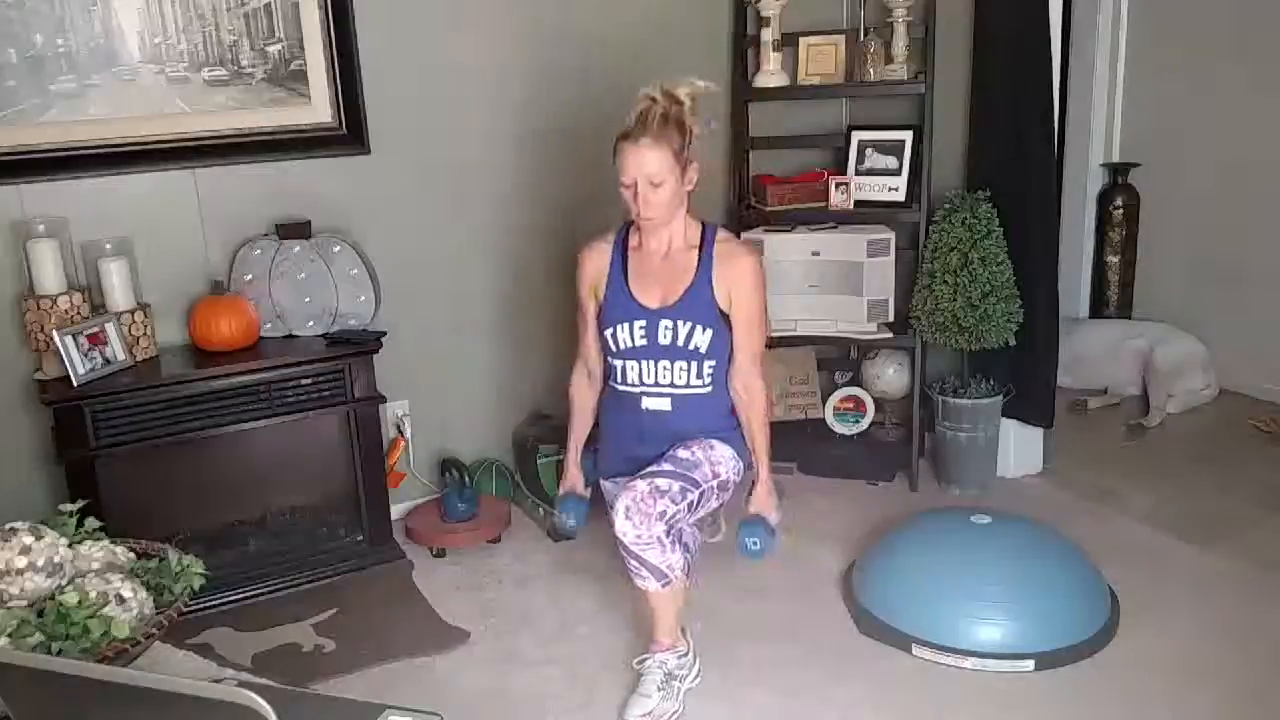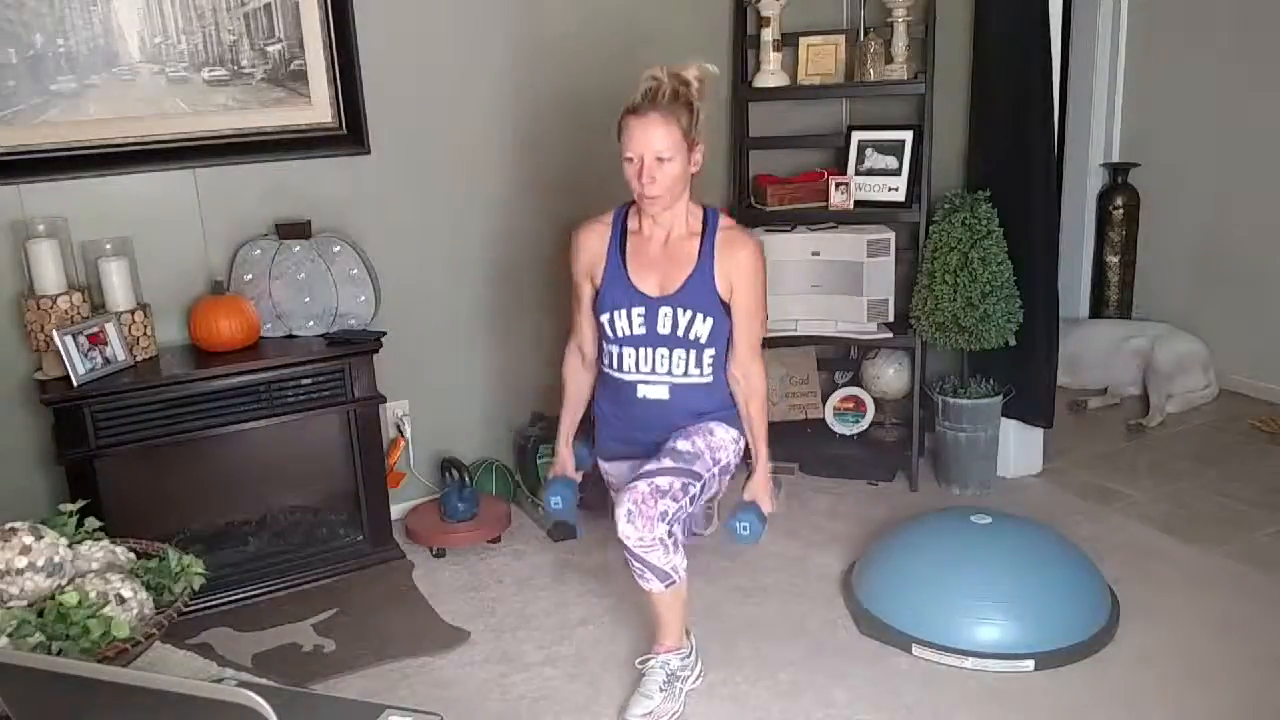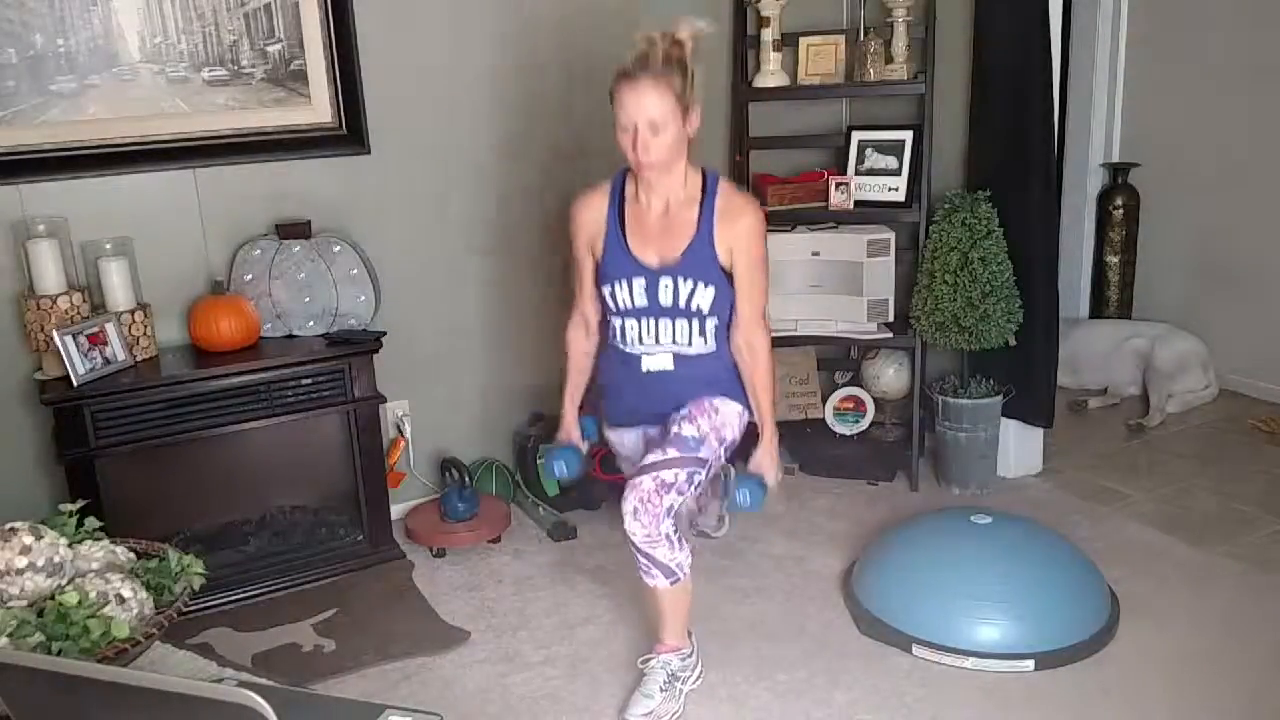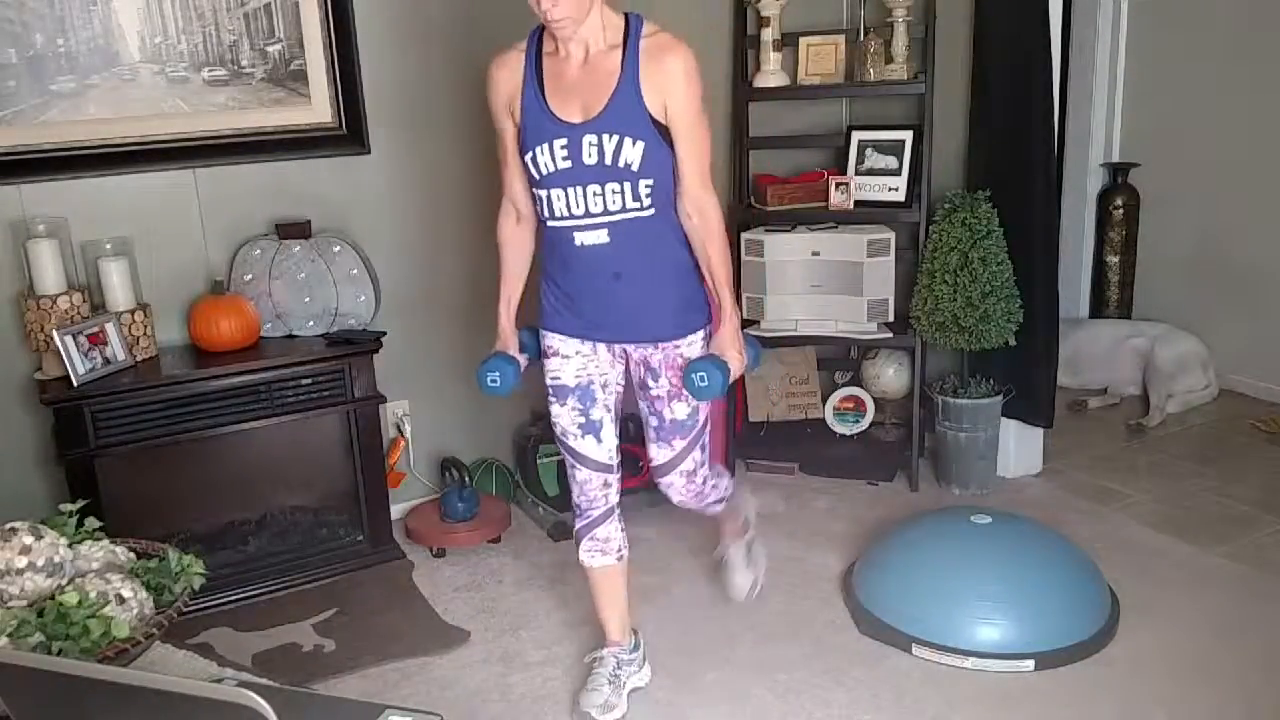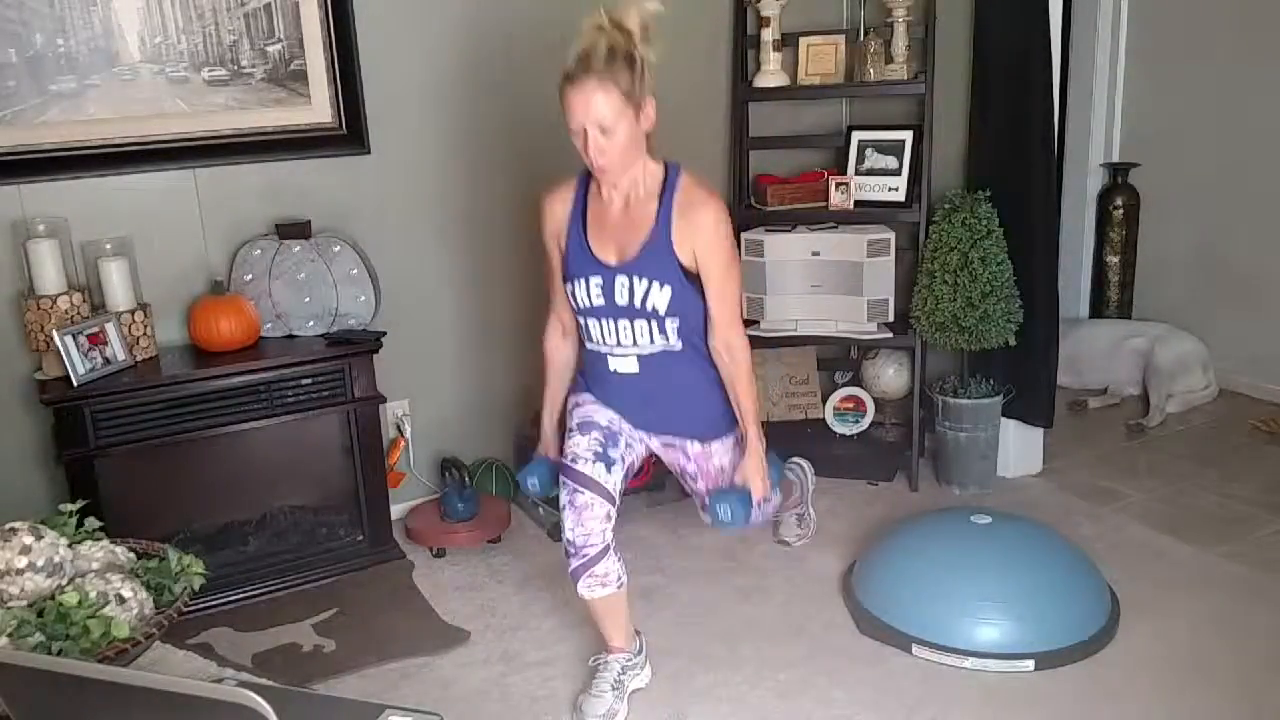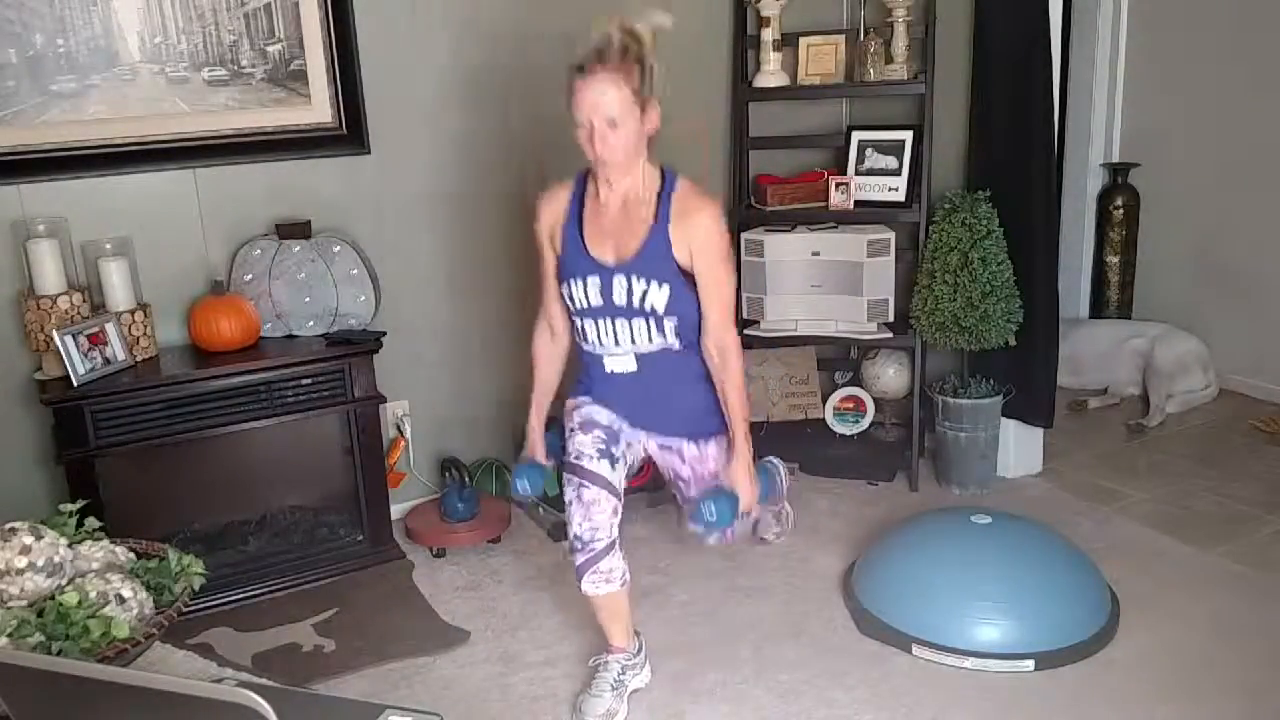
dt=0.7s
person 1, frame 1
left shoulder: (730, 262)
right shoulder: (598, 259)
left elbow: (747, 377)
right elbow: (587, 362)
left wrist: (763, 475)
right wrist: (573, 455)
left hip: (706, 440)
right hip: (627, 441)
left knee: (637, 520)
left ankle: (670, 658)
right ankle: (698, 510)
person 1, frame 2
left shoulder: (732, 249)
right shoulder: (594, 241)
left elbow: (745, 365)
right elbow: (583, 351)
left wrist: (761, 465)
right wrist: (564, 442)
left hip: (705, 425)
right hip: (621, 435)
left knee: (641, 517)
right knee: (646, 514)
left ankle: (673, 655)
right ankle: (689, 503)
person 1, frame 3
left shoulder: (732, 217)
right shoulder: (593, 213)
left elbow: (751, 337)
right elbow: (586, 318)
left wrist: (768, 438)
right wrist: (569, 415)
left hip: (709, 399)
right hip: (630, 403)
left knee: (645, 509)
right knee: (655, 494)
left ankle: (675, 653)
right ankle: (700, 494)
person 1, frame 4
left shoulder: (662, 59)
right shoulder: (511, 74)
left elbow: (697, 201)
right elbow: (518, 210)
left wrist: (729, 318)
right wrist: (505, 318)
left hip: (666, 318)
right hip: (572, 326)
left knee: (683, 478)
right knee: (591, 488)
left ankle: (736, 523)
right ankle: (619, 648)
person 1, frame 5
left shoulder: (695, 212)
right shoulder: (561, 207)
left elbow: (727, 334)
right elbow: (562, 321)
left wrist: (751, 444)
right wrist: (550, 423)
left hip: (690, 410)
right hip: (604, 401)
right knee: (582, 522)
left ankle: (789, 487)
right ankle: (622, 658)
person 1, frame 6
left shoulder: (693, 218)
right shoulder: (558, 215)
left elbow: (720, 341)
right elbow: (553, 326)
left wrist: (739, 450)
right wrist: (534, 425)
left hip: (680, 408)
right hip: (600, 404)
right knee: (589, 524)
left ankle: (762, 481)
right ankle: (622, 656)
